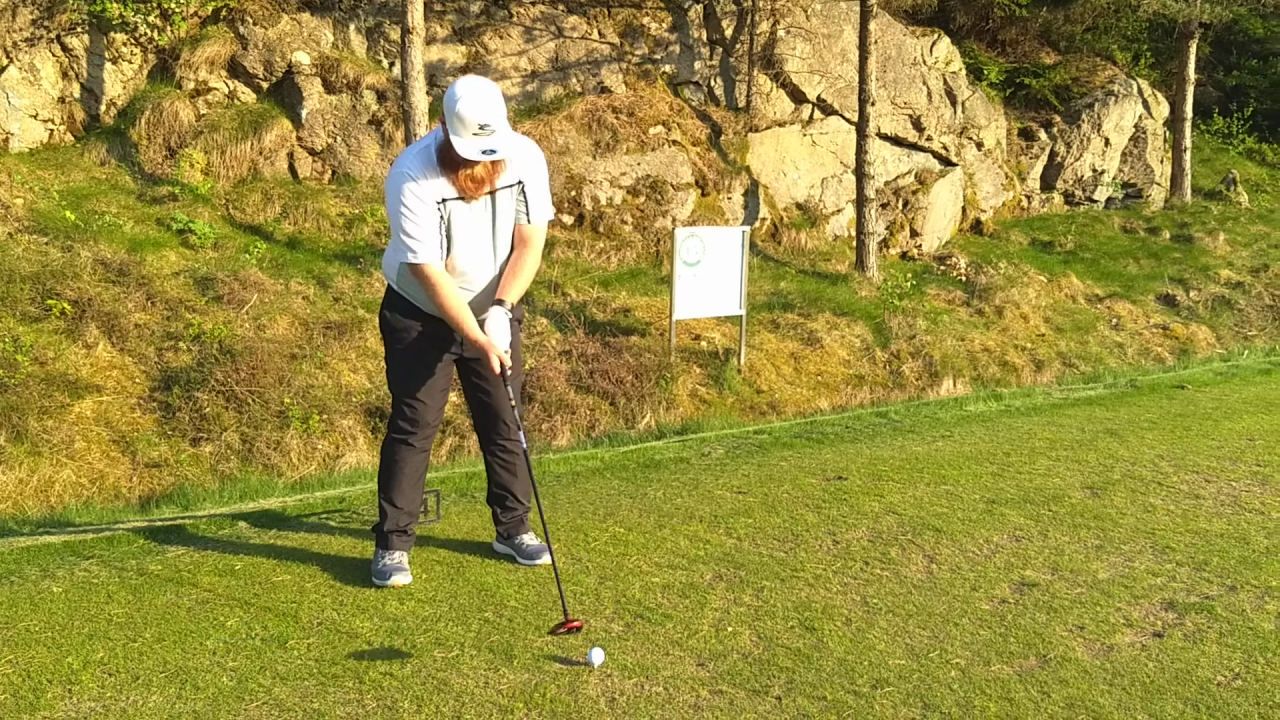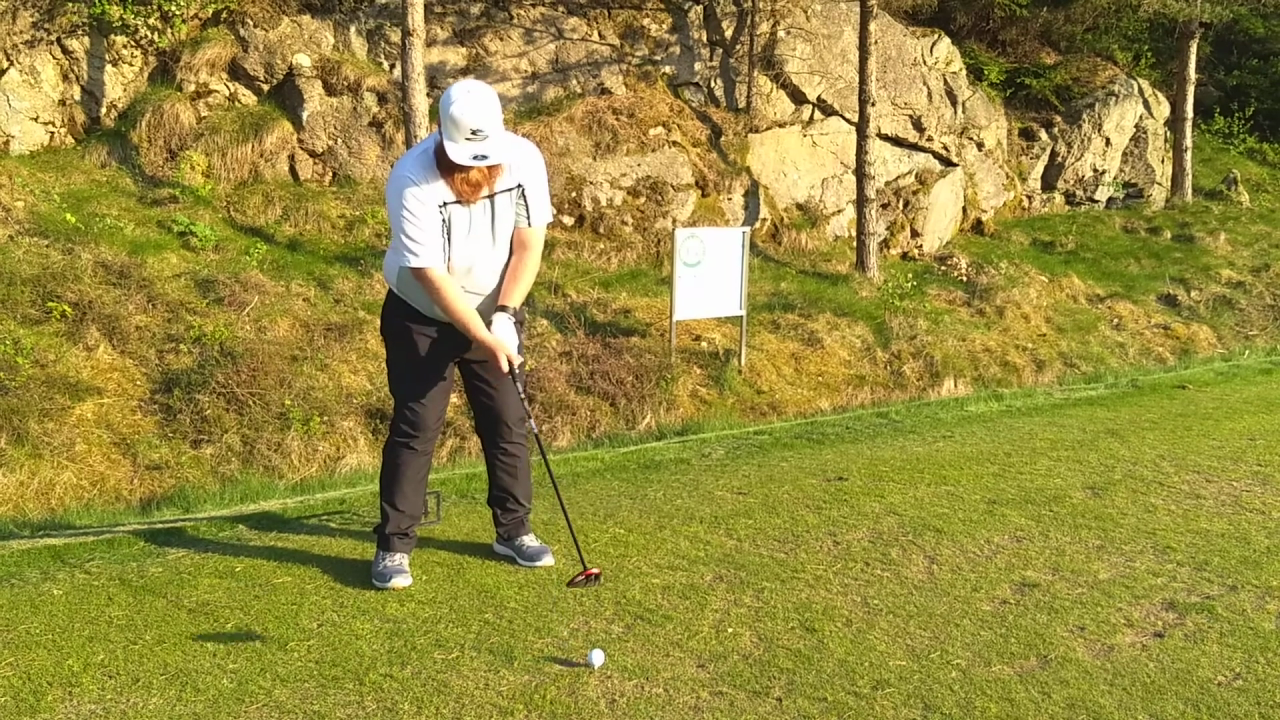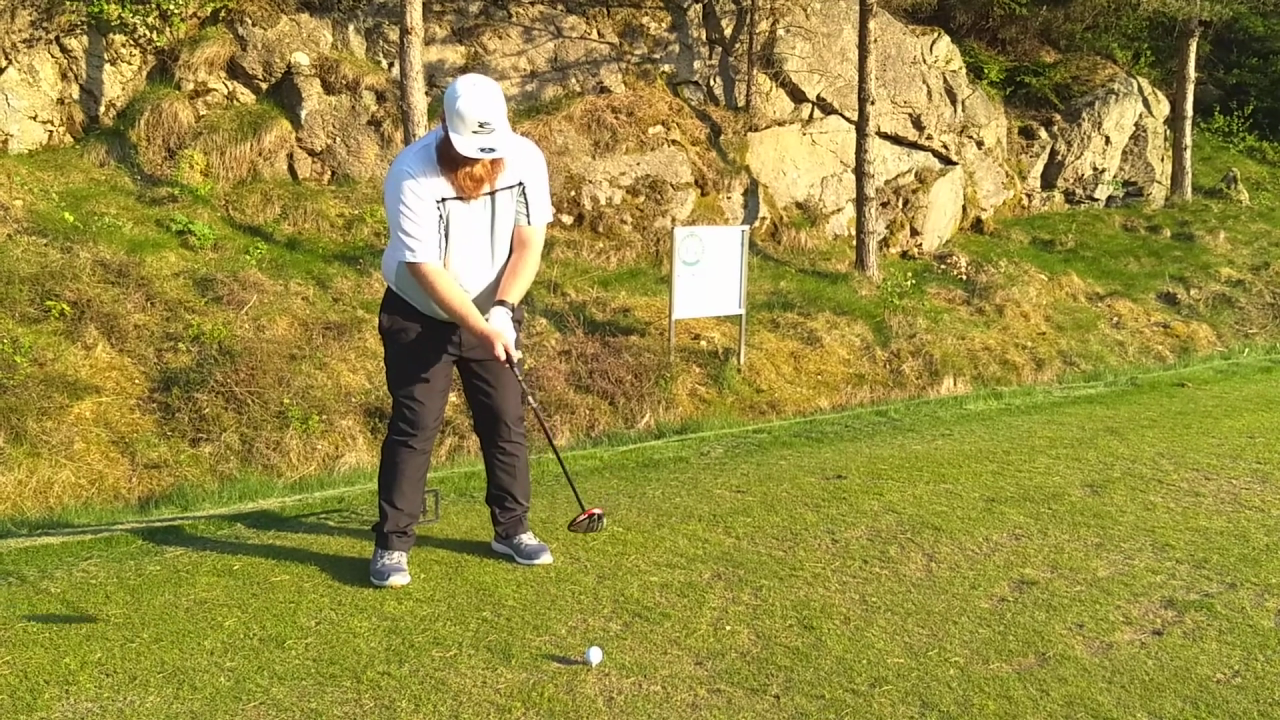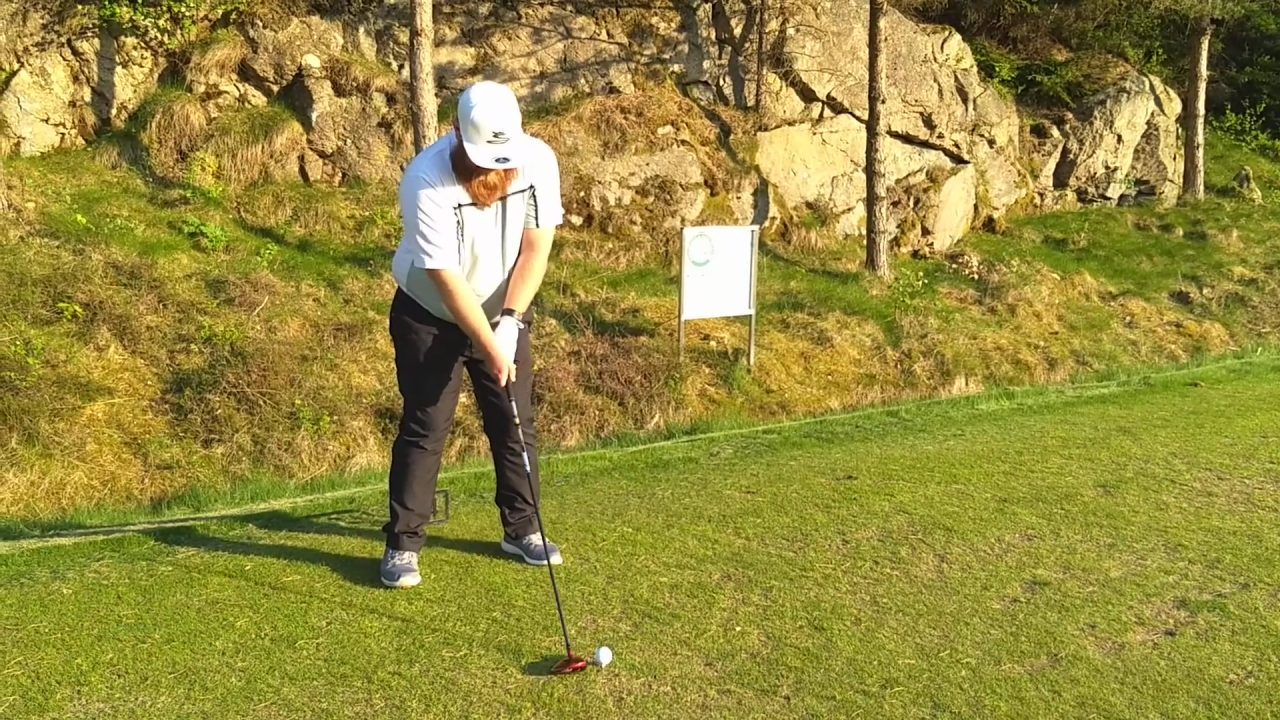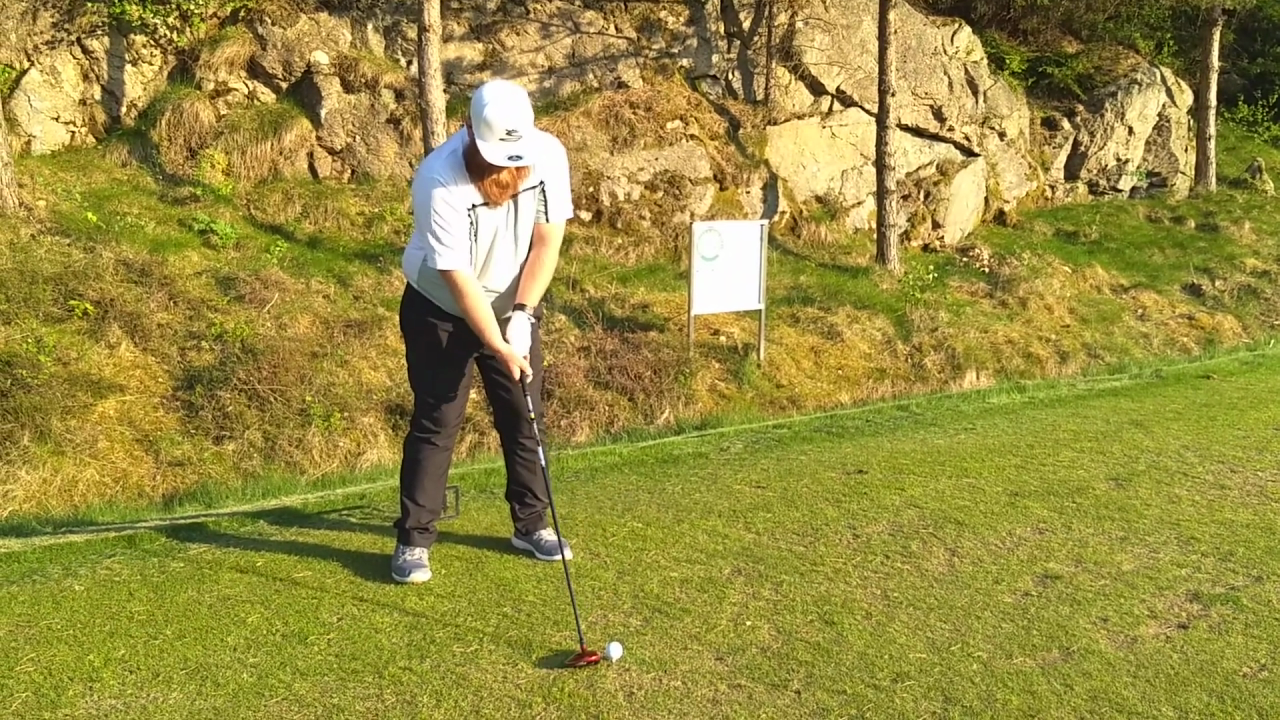
dt=1s
person 1, frame 1
left shoulder: (526, 157)
right shoulder: (412, 174)
left elbow: (530, 242)
right elbow: (427, 270)
left wrist: (501, 310)
right wrist: (476, 338)
left hip: (493, 312)
right hip: (419, 314)
left knee: (505, 422)
right knee: (412, 426)
left ankle: (513, 529)
right ankle: (392, 544)
person 1, frame 2
left shoulder: (524, 158)
right shoulder: (411, 178)
left elbow: (528, 245)
right elbow: (431, 274)
left wrist: (505, 316)
right wrist: (484, 341)
left hip: (495, 313)
right hip: (421, 317)
left knee: (507, 423)
right knee: (415, 428)
left ankle: (513, 530)
right ankle: (393, 546)
person 1, frame 3
left shoulder: (526, 157)
right shoulder: (411, 172)
left elbow: (529, 243)
right elbow: (425, 267)
left wrist: (504, 310)
right wrist: (480, 329)
left hip: (493, 314)
right hip: (419, 316)
left knee: (506, 423)
right knee: (413, 427)
left ankle: (512, 528)
right ankle: (392, 544)
person 1, frame 4
left shoulder: (538, 160)
right shoulder: (426, 178)
left elbow: (535, 249)
right elbow: (446, 276)
left wrist: (511, 320)
right wrist: (488, 346)
left hip: (502, 314)
right hip: (429, 316)
left knee: (515, 423)
right knee: (424, 427)
left ankle: (521, 529)
right ankle: (403, 543)
person 1, frame 5
left shoulder: (548, 154)
right shoulder: (439, 179)
left elbow: (546, 242)
right elbow: (457, 276)
left wrist: (522, 315)
right wrist: (497, 347)
left hip: (511, 308)
right hip: (440, 311)
left knee: (524, 419)
right knee: (435, 422)
left ankle: (531, 524)
right ankle: (413, 539)
